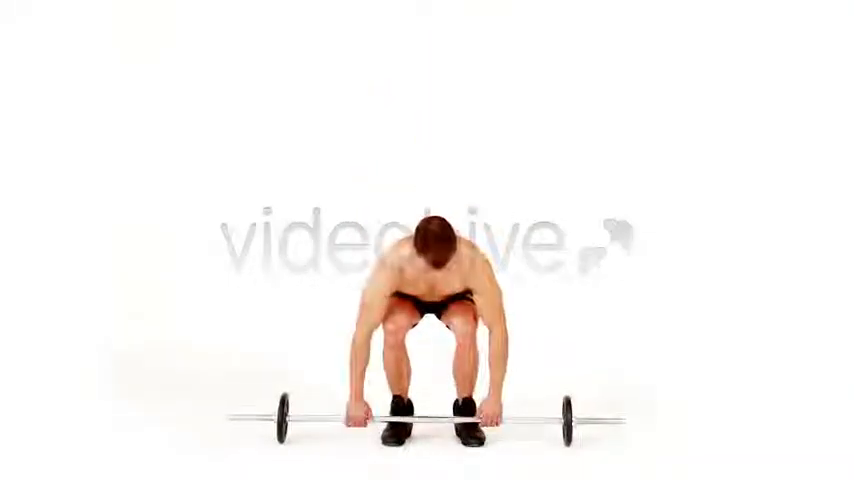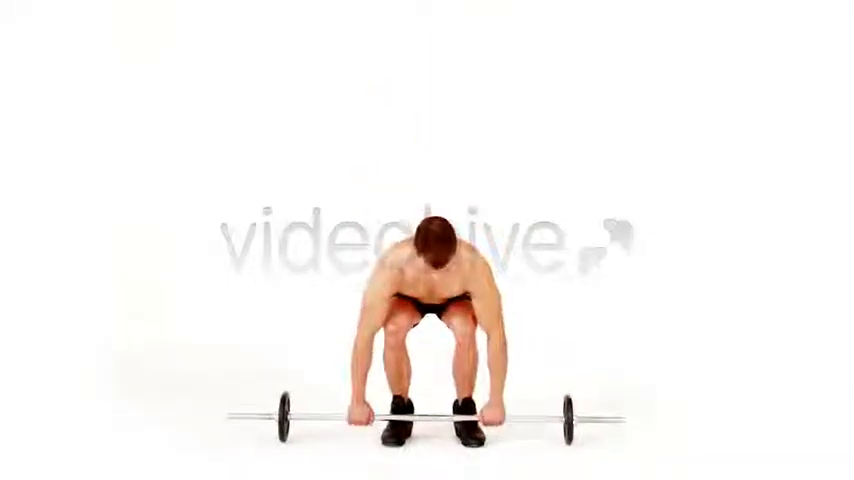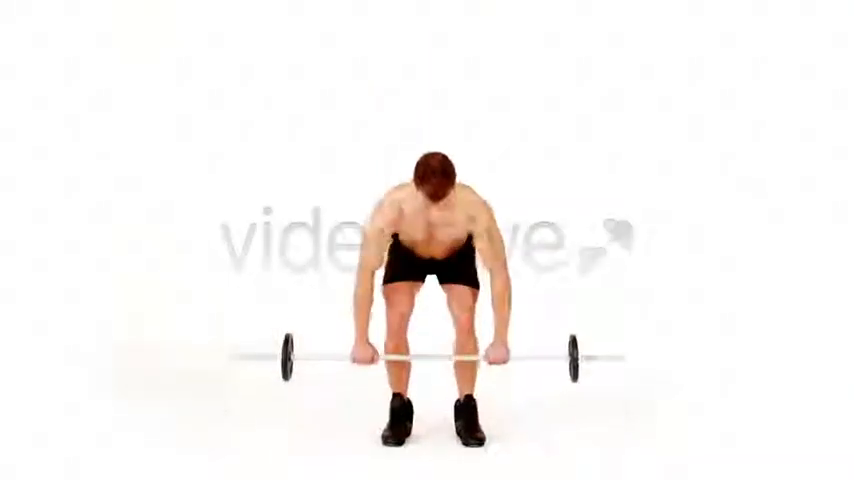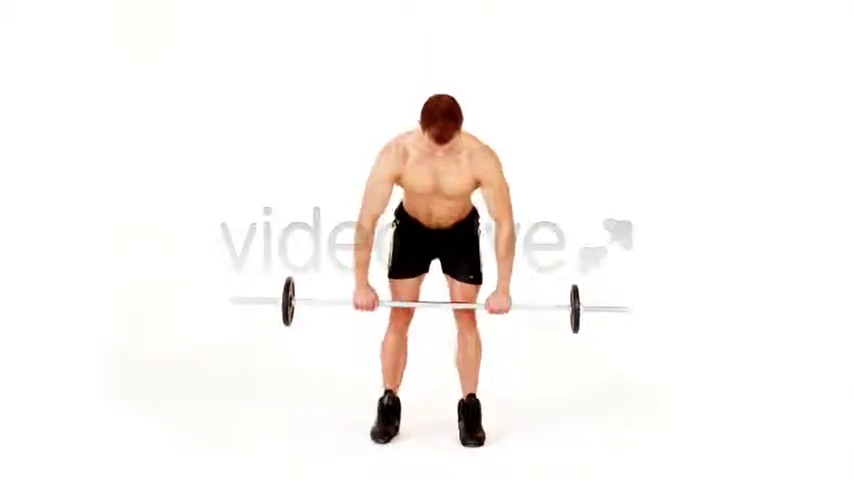
dt=0.5s
person 1, frame 1
left shoulder: (474, 263)
right shoulder: (391, 264)
left elbow: (498, 329)
right elbow: (362, 332)
left wrist: (494, 397)
right wrist: (356, 398)
left hip: (455, 296)
right hip: (407, 297)
left knee: (466, 330)
right knee: (393, 329)
left ankle: (465, 409)
right ankle: (400, 408)
person 1, frame 2
left shoulder: (474, 266)
right shoulder: (392, 265)
left elbow: (495, 333)
right elbow: (365, 334)
left wrist: (496, 400)
right wrist: (358, 400)
left hip: (456, 297)
right hip: (407, 297)
left knee: (465, 331)
right knee: (394, 329)
left ankle: (465, 408)
right ankle: (400, 407)
person 1, frame 3
left shoulder: (474, 208)
right shoulder: (391, 207)
left elbow: (499, 273)
right elbow: (365, 272)
left wrist: (500, 339)
right wrist: (361, 338)
left hip: (457, 253)
right hip: (407, 252)
left knee: (464, 323)
right knee: (396, 320)
left ankle: (466, 408)
right ankle: (399, 408)
person 1, frame 4
left shoulder: (481, 158)
right shoulder: (395, 154)
left elbow: (505, 223)
right elbow: (367, 218)
left wrist: (503, 288)
right wrist: (361, 283)
left hip: (461, 231)
right hip: (411, 229)
left knee: (466, 317)
right knee: (400, 316)
left ankle: (469, 408)
right ankle: (389, 405)
